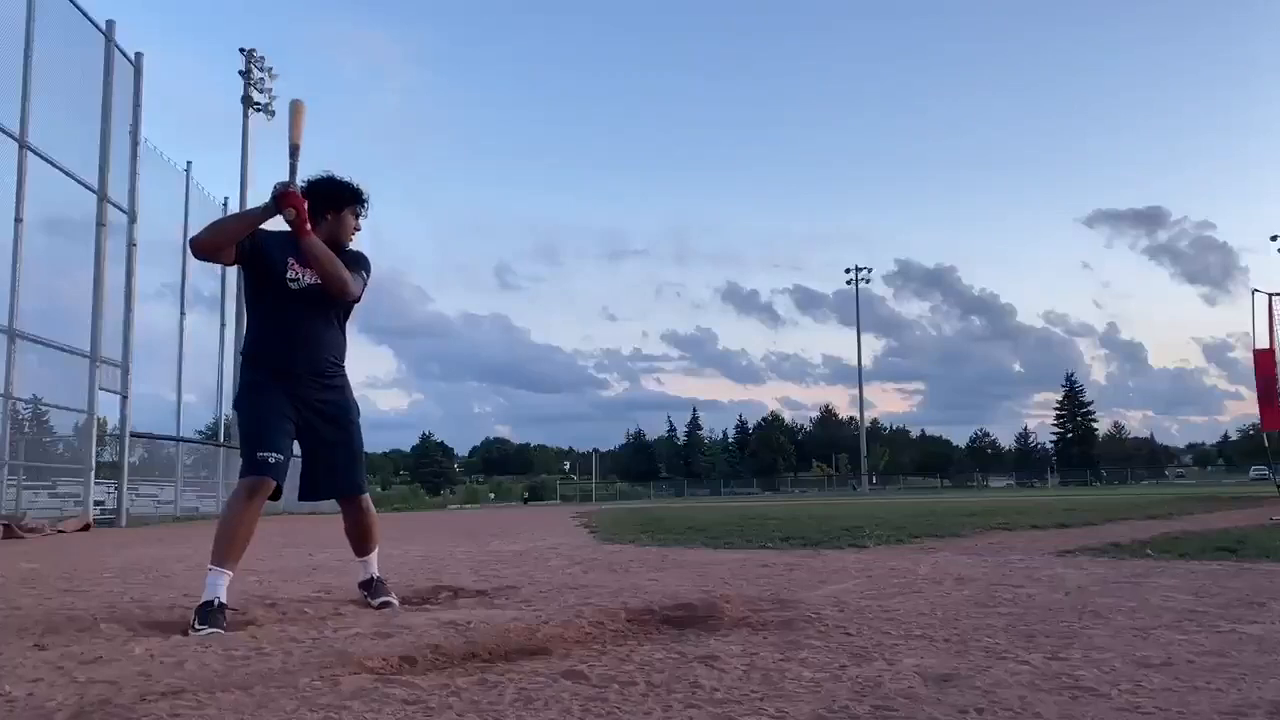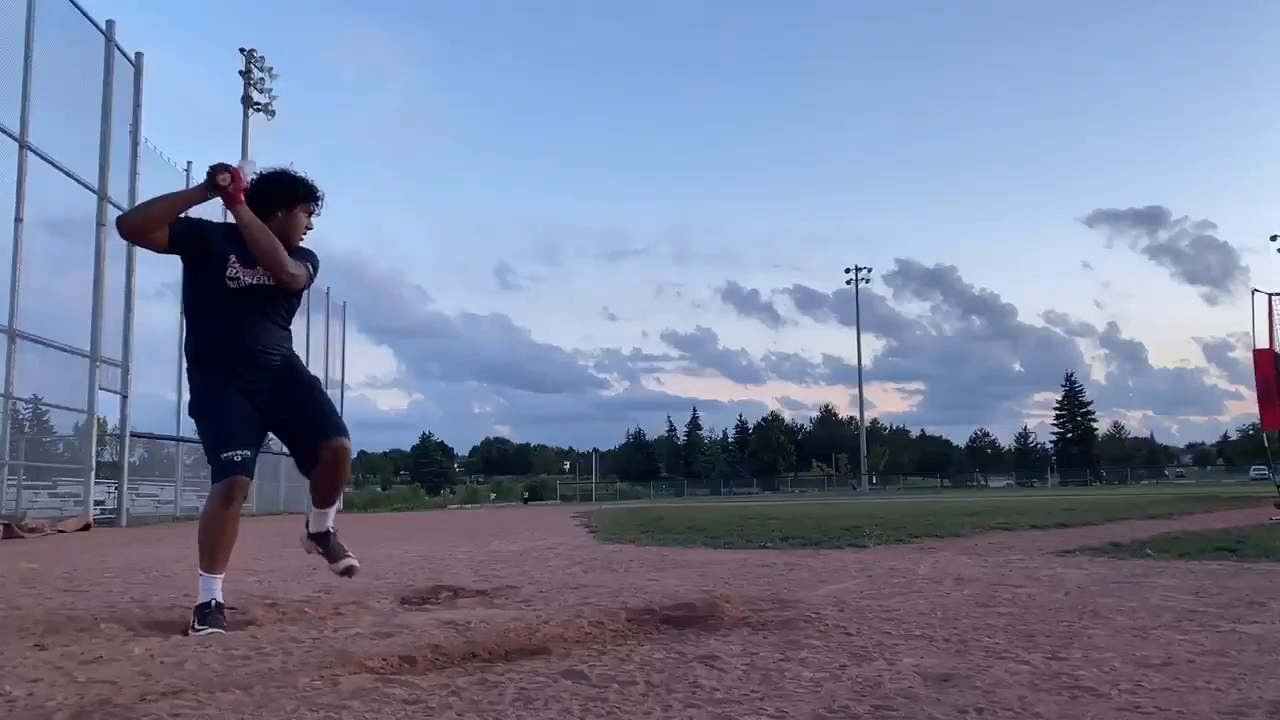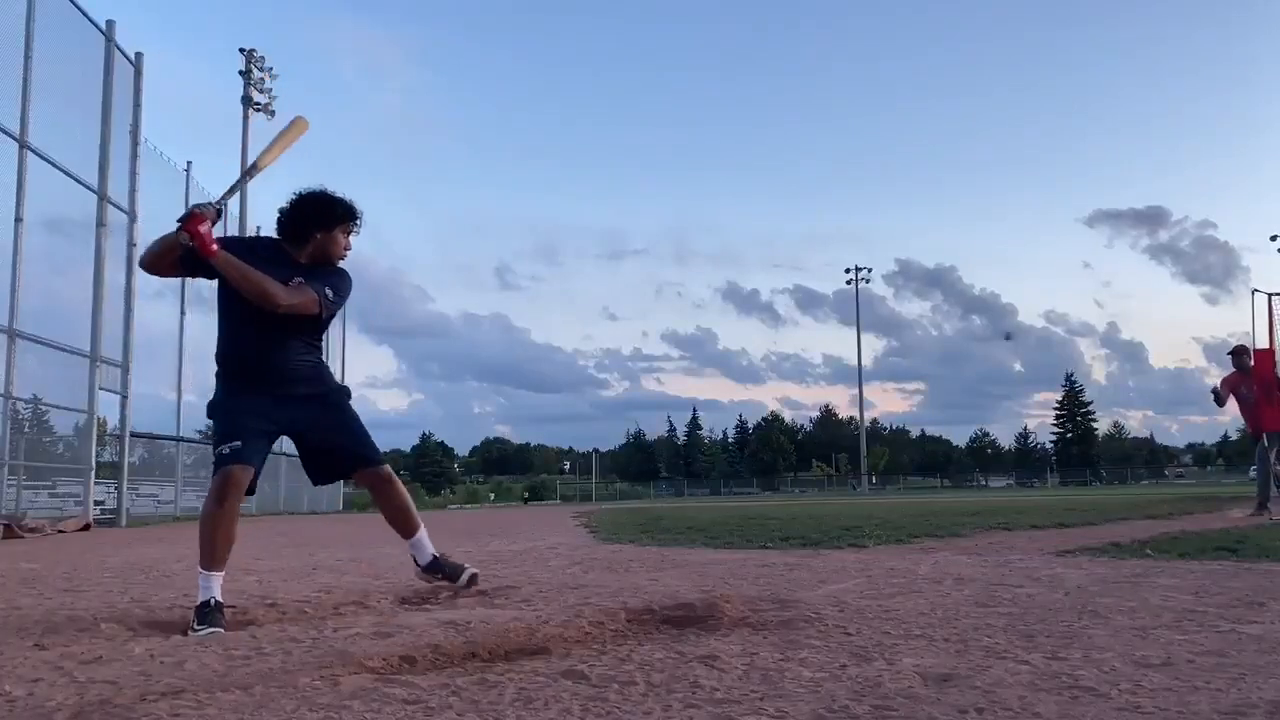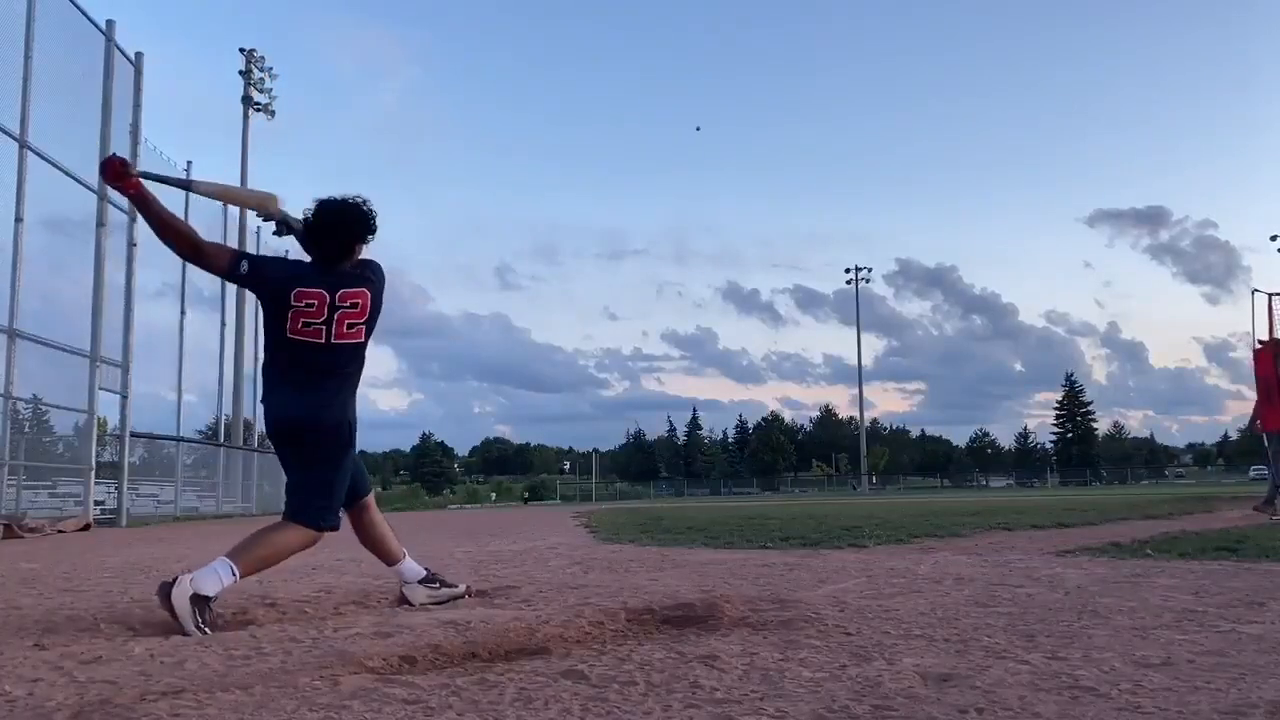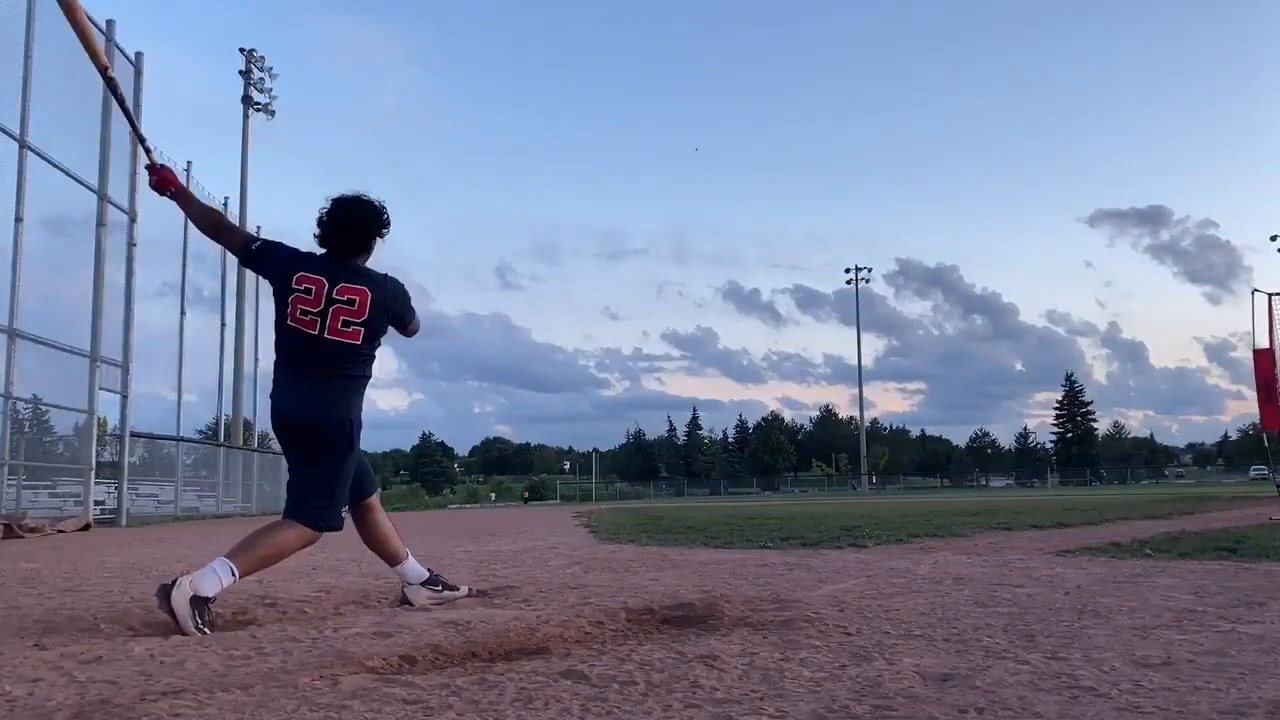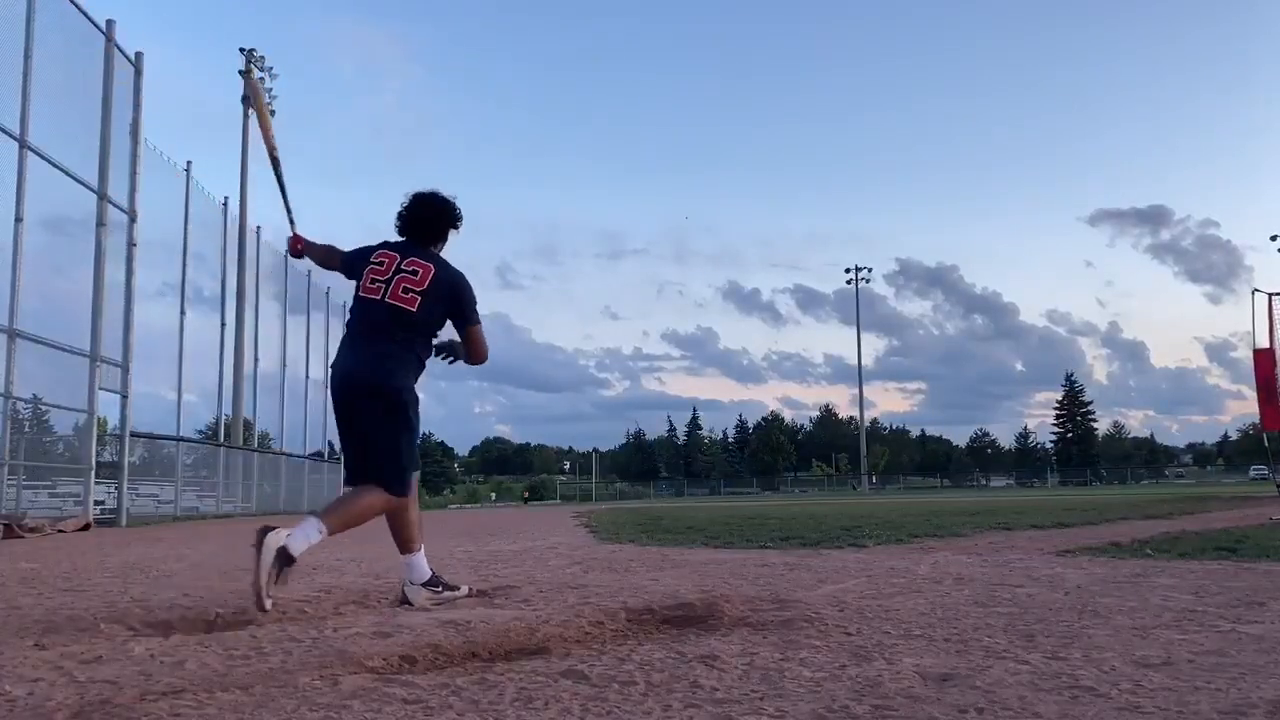
dt=0.7s
person 1, frame 1
left shoulder: (354, 260)
right shoulder: (266, 245)
left elbow: (346, 289)
right elbow: (201, 245)
left wrist: (303, 229)
right wrist: (268, 210)
left hip: (328, 389)
right hip: (268, 385)
left knee: (353, 490)
right knee: (257, 481)
left ankle: (370, 577)
right ankle: (213, 598)
person 1, frame 2
left shoulder: (301, 260)
right shoulder: (206, 237)
left elbow: (284, 273)
right elbow: (130, 226)
left wrist: (237, 203)
right wrist: (202, 191)
left hip: (281, 374)
right hip: (220, 383)
left knee: (336, 447)
right knee: (233, 482)
left ankle: (320, 530)
right ankle: (209, 599)
person 1, frame 3
left shoulder: (335, 280)
right shoulder: (249, 250)
left elbow: (281, 299)
right elbow: (150, 263)
left wrist: (210, 247)
right wrist: (189, 234)
left hip: (312, 390)
right hip: (247, 392)
left knee: (377, 474)
right knee: (231, 478)
left ankle: (426, 558)
right ankle: (209, 598)
person 1, frame 4
left shoulder: (279, 274)
right shoulder: (371, 278)
left elbow: (197, 250)
left wrist: (133, 189)
right wrist: (289, 222)
left hip: (283, 414)
right hip: (329, 420)
left knee: (360, 498)
right knee: (307, 523)
left ankle: (415, 579)
right ankle: (195, 587)
person 1, frame 5
left shoulder: (290, 265)
right shoulder: (386, 289)
left elbow: (222, 229)
right elbow: (411, 328)
left wrist: (174, 188)
left hip: (289, 408)
right hip: (333, 416)
left knee: (364, 497)
right knee: (307, 521)
left ankle: (419, 581)
right ankle: (199, 585)
person 1, frame 6
left shoulder: (377, 255)
right shoulder: (451, 279)
left elbow: (334, 258)
right elbow: (479, 353)
left wrist: (303, 247)
right wrist: (455, 348)
left hip: (347, 376)
right hip: (387, 383)
left knee: (404, 478)
right knee: (390, 489)
left ankle: (420, 581)
right ankle: (287, 542)
